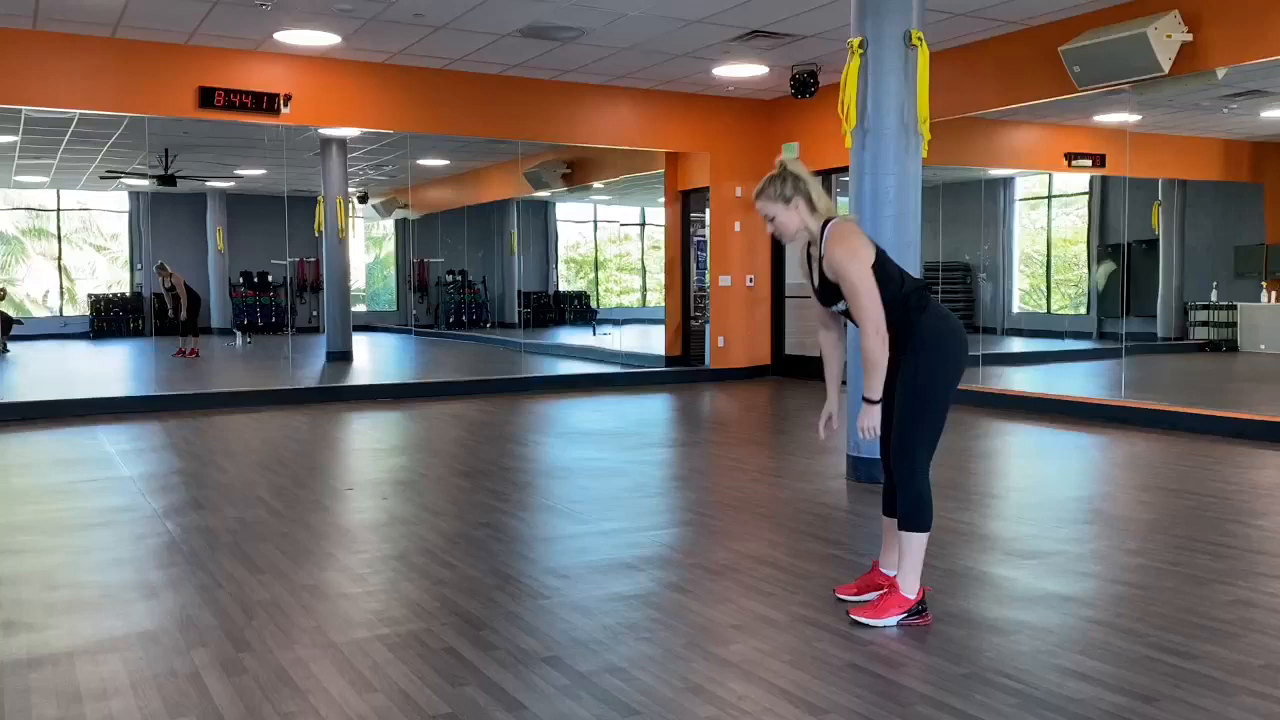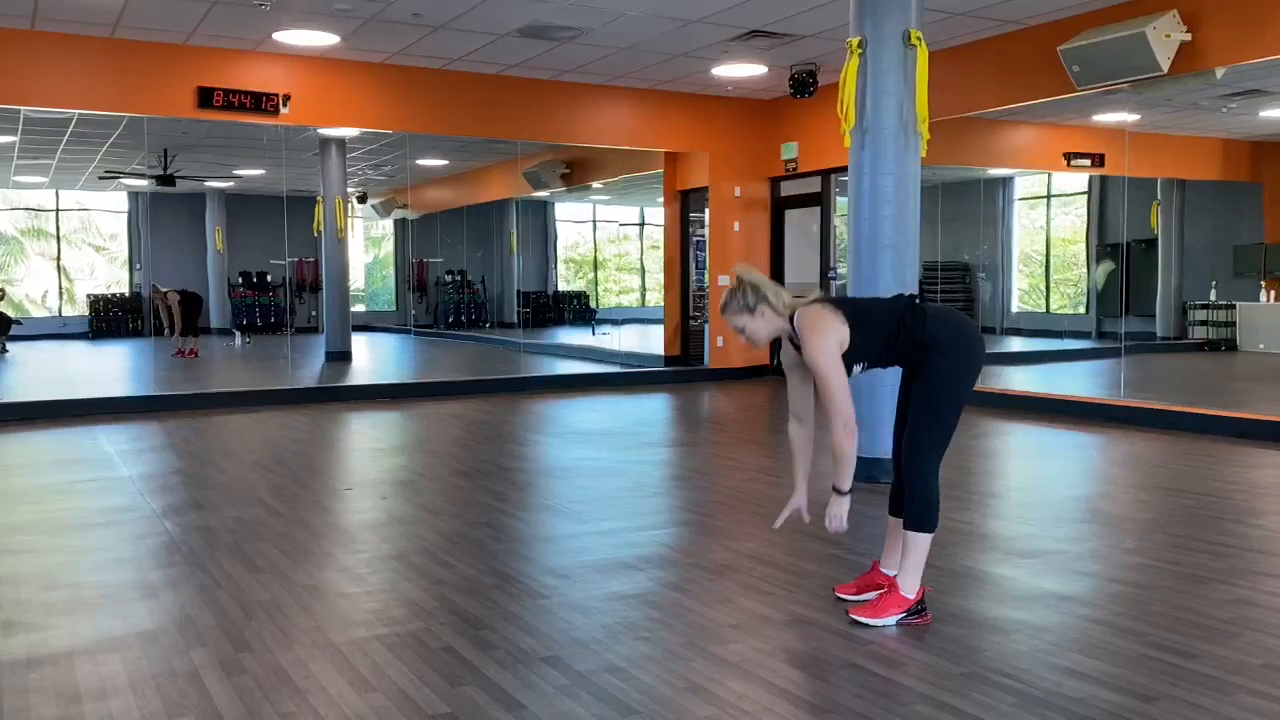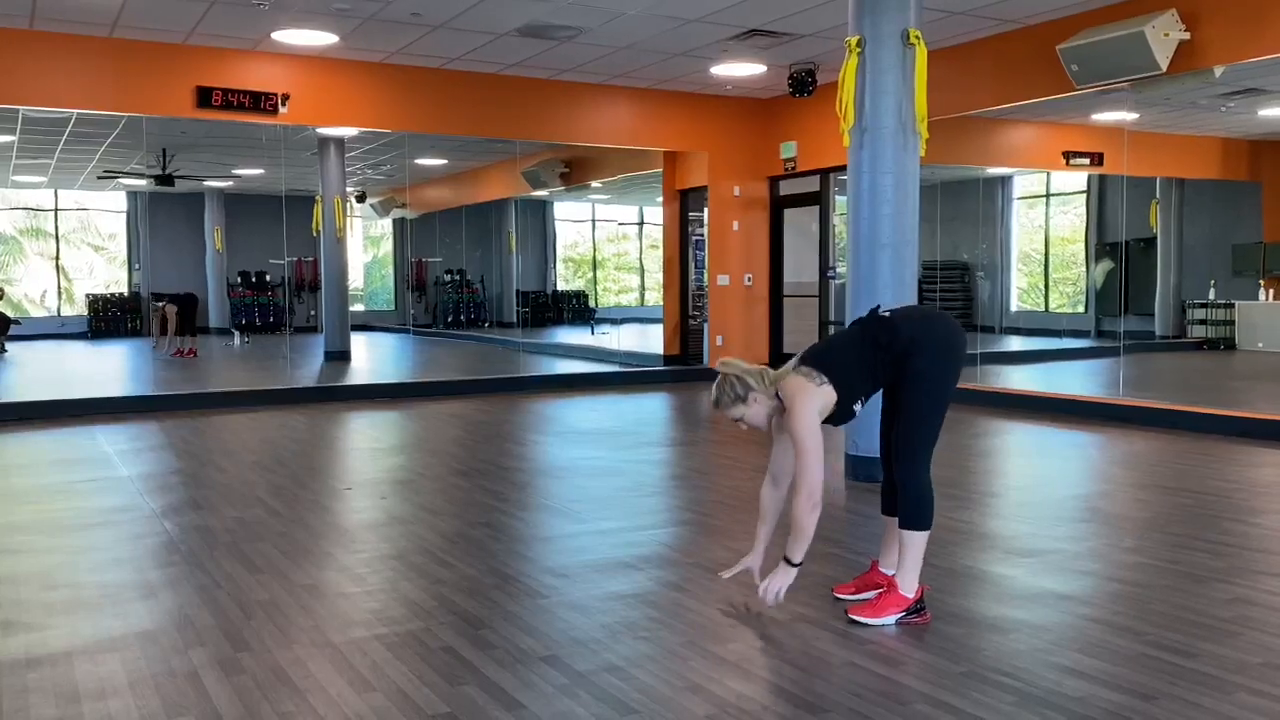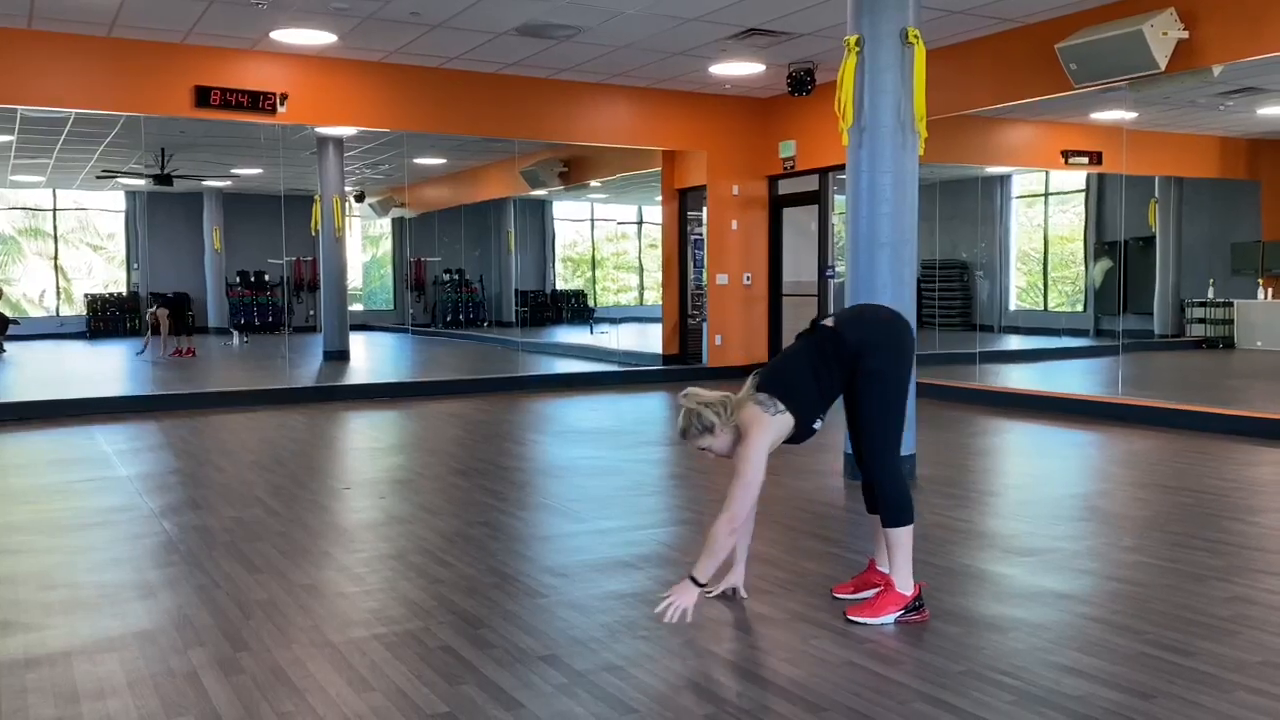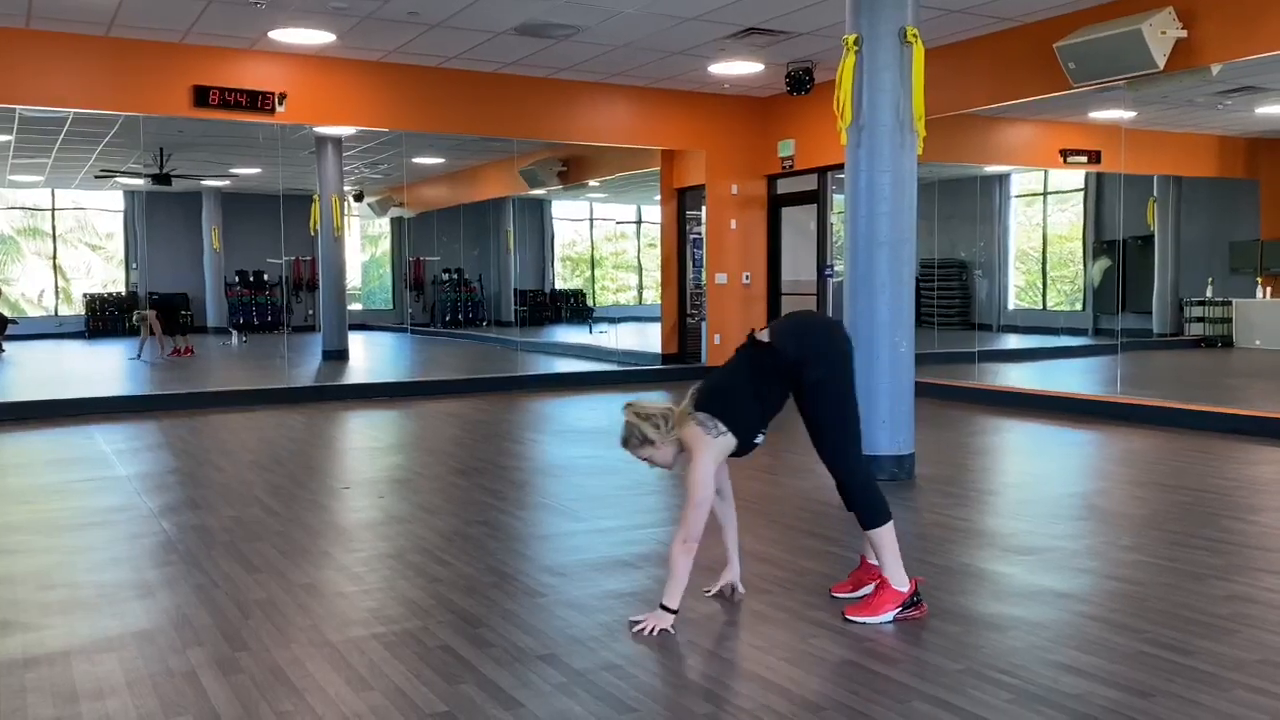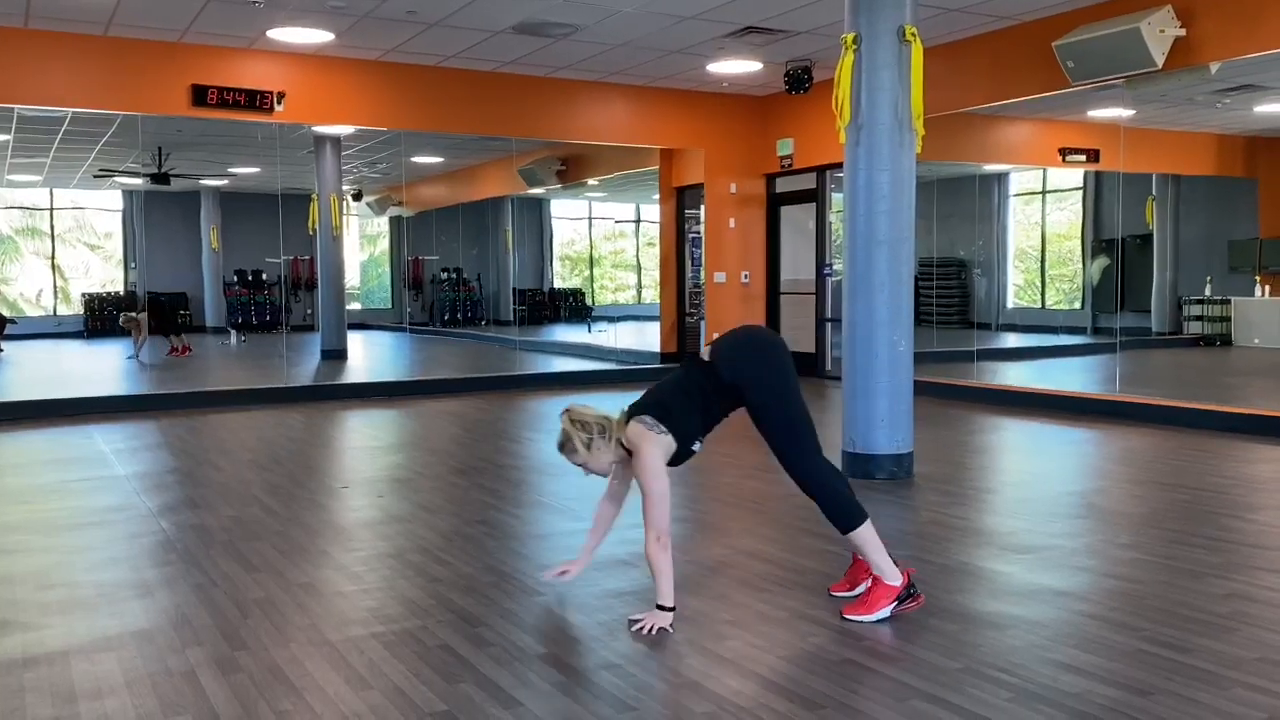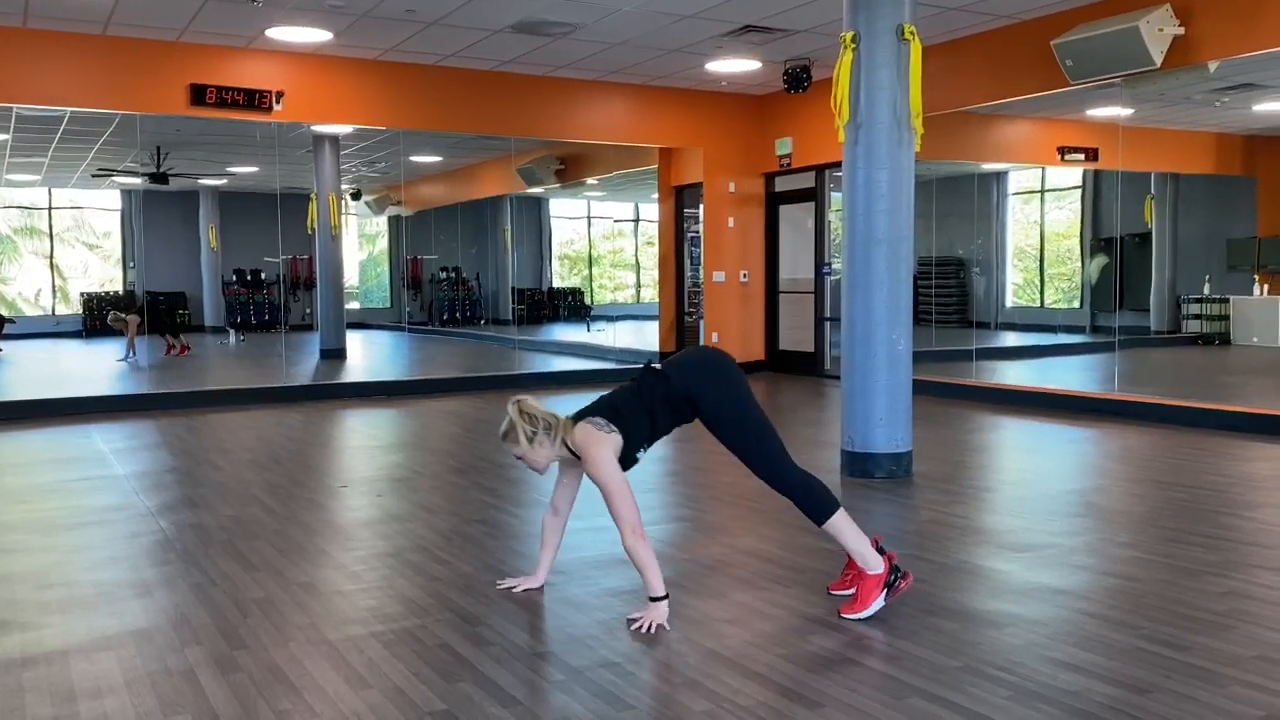
dt=0.3s
person 1, frame 1
left shoulder: (840, 246)
right shoulder: (815, 251)
left elbow: (876, 332)
right elbow: (830, 329)
left wrist: (870, 402)
right wrist: (832, 397)
left hip: (934, 346)
right hip: (910, 349)
left knee: (909, 464)
right knee: (894, 461)
left ankle: (909, 595)
right ankle: (887, 572)
person 1, frame 2
left shoulder: (814, 334)
right shoulder: (792, 339)
left elbow: (844, 425)
right elbow: (799, 419)
left wrist: (841, 492)
right wrist: (800, 489)
left hip: (952, 349)
right hip: (924, 355)
left knee: (918, 464)
right knee: (903, 461)
left ankle: (908, 595)
right ankle: (886, 572)
person 1, frame 3
left shoulder: (800, 404)
right shoulder: (781, 400)
left elbow: (809, 498)
right elbow: (774, 483)
left wrist: (790, 565)
right wrist: (757, 553)
left hip: (933, 342)
right hip: (907, 347)
left knee: (909, 466)
right knee: (893, 463)
left ankle: (906, 593)
right ankle: (886, 573)
person 1, frame 4
left shoulder: (756, 430)
right shoulder: (740, 418)
left elbow: (731, 521)
right elbow: (738, 507)
left wrist: (694, 583)
right wrist: (738, 568)
left hip: (880, 340)
right hip: (858, 342)
left knee: (881, 464)
right knee: (867, 461)
left ankle: (904, 592)
right ankle: (883, 569)
person 1, frame 5
left shoulder: (699, 444)
right shoulder: (687, 423)
left elbow: (687, 538)
right elbow: (721, 491)
left wrist: (667, 608)
right wrist: (733, 566)
left hip: (812, 348)
right hip: (794, 343)
left knee: (846, 467)
right knee: (842, 464)
left ankle: (899, 588)
right ankle: (874, 566)
person 1, frame 6
left shoulder: (644, 444)
right shoulder: (627, 433)
left elbow: (658, 535)
right elbow: (612, 499)
left wrist: (665, 607)
right wrist: (582, 559)
left hip: (753, 363)
right hip: (741, 357)
left knee: (808, 471)
right knee: (808, 467)
left ankle: (893, 582)
right ankle: (865, 560)
person 1, frame 7
left shoulder: (590, 446)
right shoulder: (570, 441)
left elbow: (633, 529)
right elbow: (557, 511)
left wrist: (659, 600)
right wrist: (540, 574)
left hip: (704, 380)
right hip: (690, 383)
left knee: (780, 471)
right knee: (777, 472)
left ankle: (877, 568)
right ankle: (864, 552)
